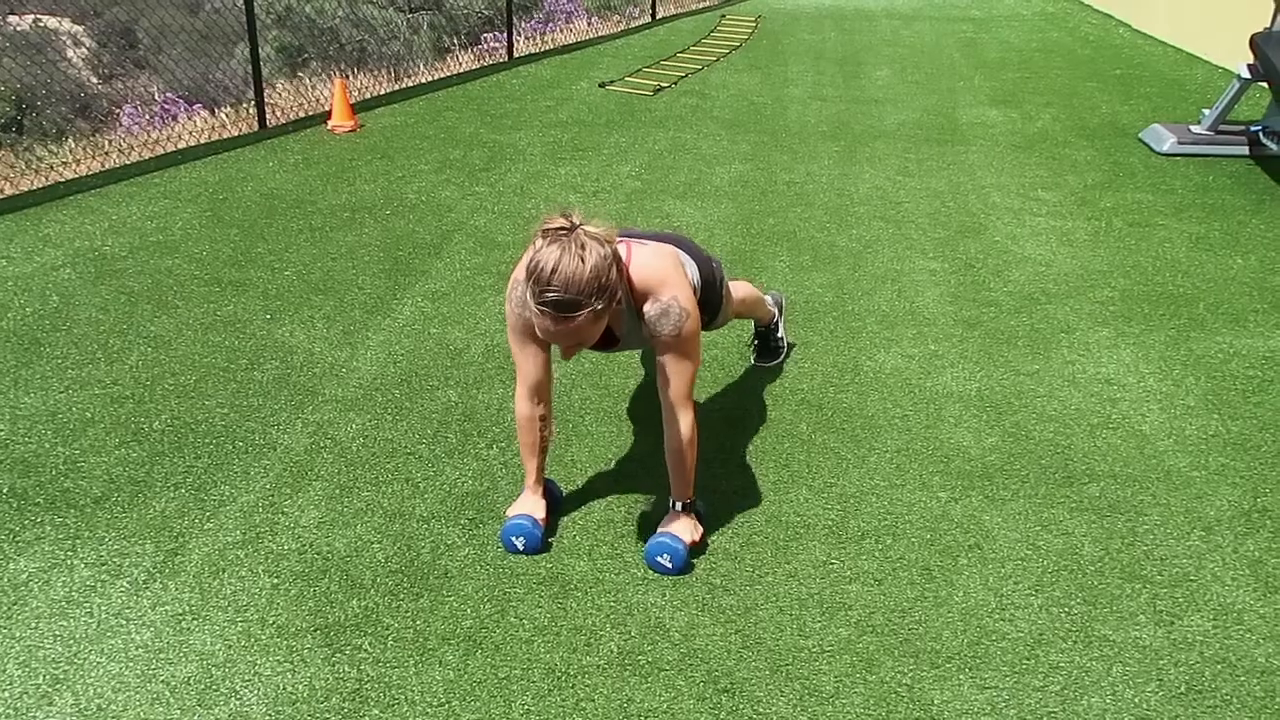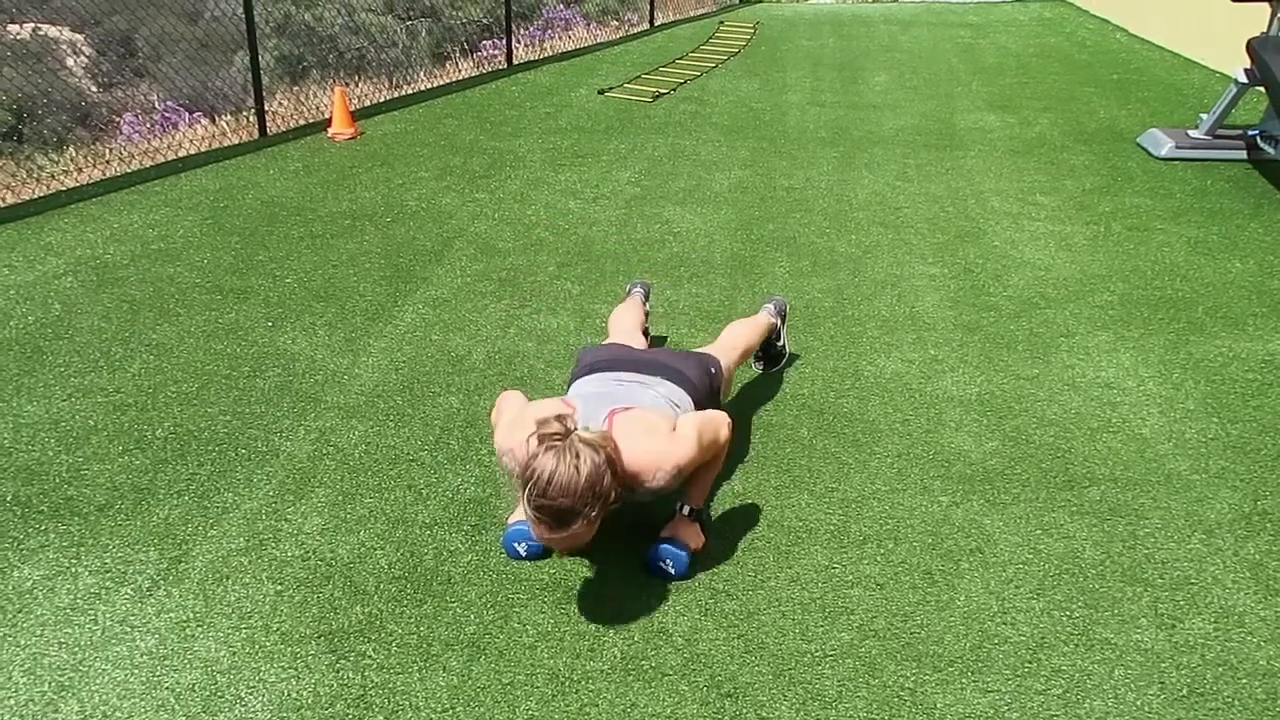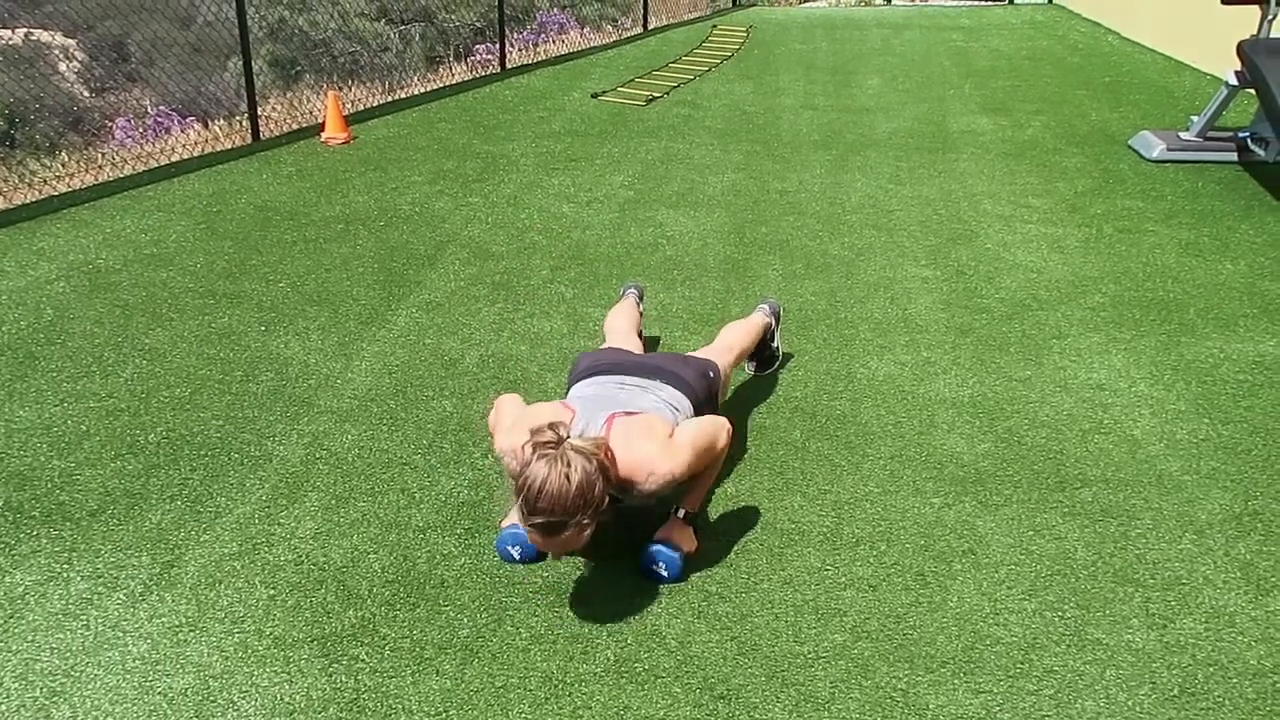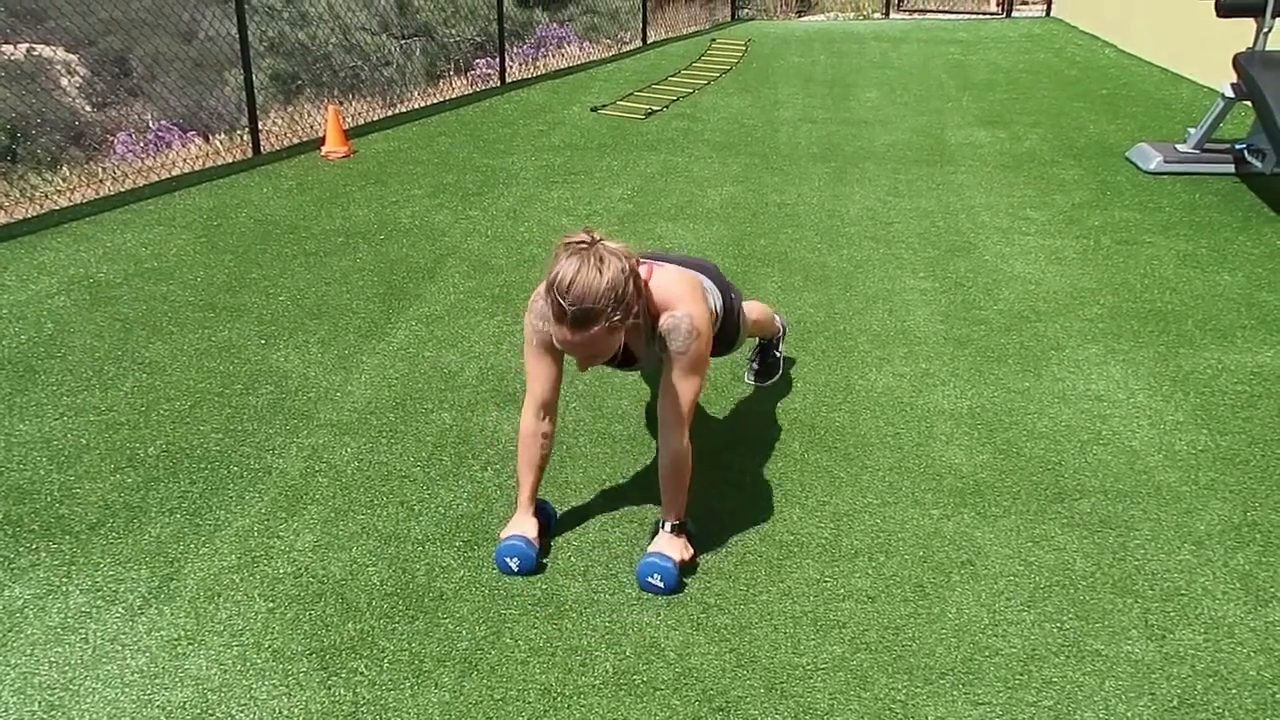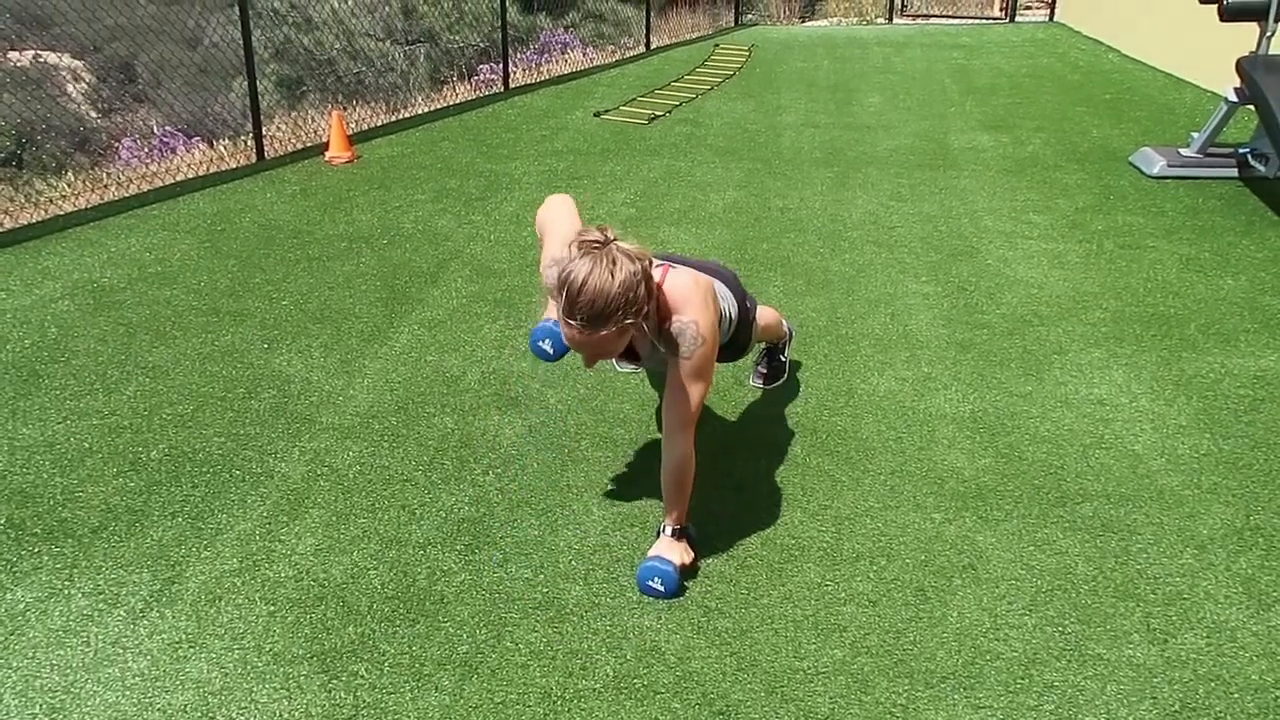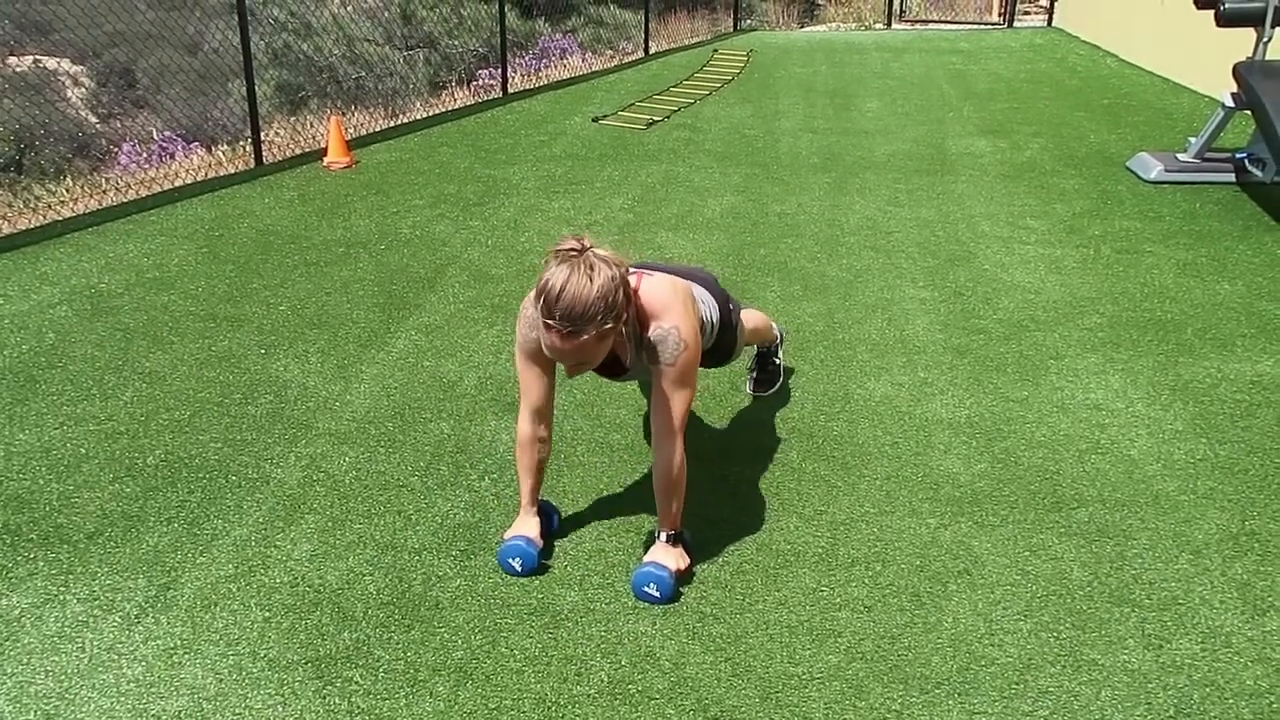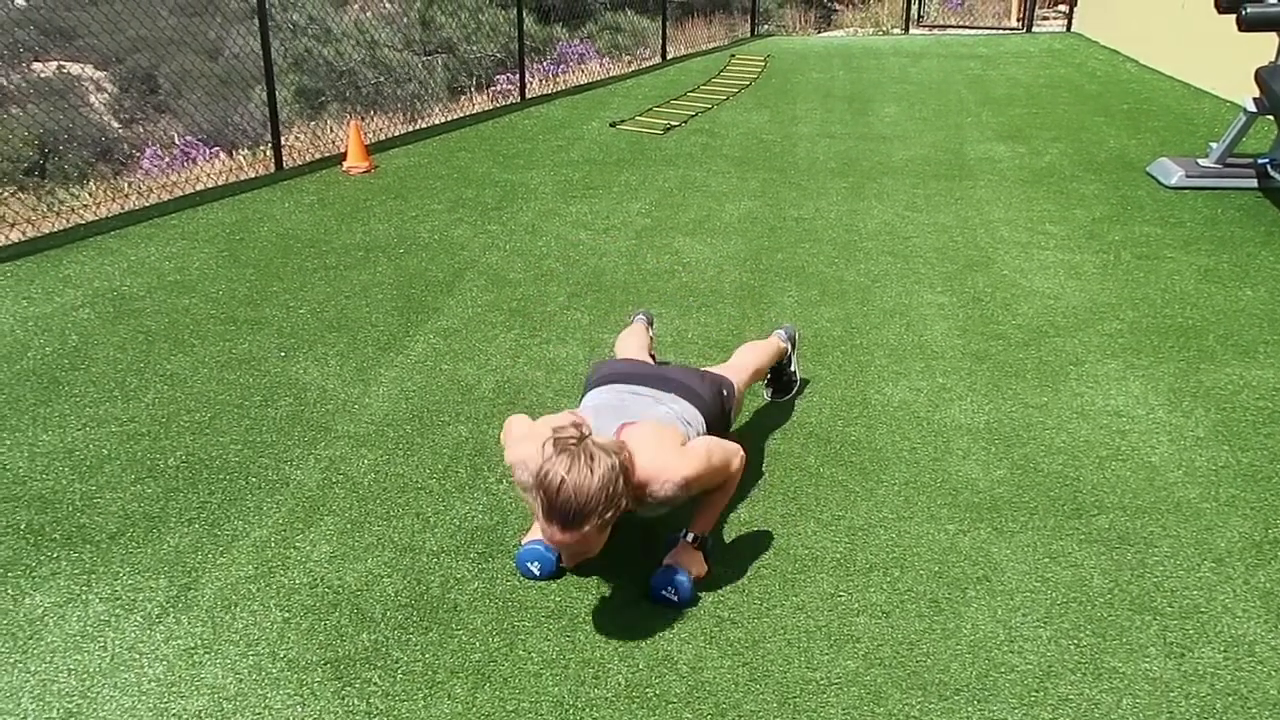
dt=0.7s
person 1, frame 1
left shoulder: (665, 298)
right shoulder: (527, 289)
left elbow: (679, 413)
right elbow: (531, 399)
left wrist: (682, 508)
right wrist: (532, 490)
left hip: (691, 270)
left knee: (732, 301)
left ankle: (769, 311)
person 1, frame 2
left shoulder: (659, 462)
right shoulder: (519, 450)
left elbow: (721, 428)
right elbow: (506, 404)
left wrist: (690, 514)
right wrist: (527, 503)
left hip: (675, 382)
right hip: (598, 368)
left knee: (726, 351)
right knee: (622, 338)
left ankle: (770, 317)
right ankle: (637, 297)
person 1, frame 3
left shoulder: (652, 471)
right shoulder: (518, 449)
left elbow: (722, 433)
right elbow: (502, 406)
left wrist: (683, 518)
right wrist: (521, 506)
left hip: (674, 383)
right hip: (596, 373)
left knee: (722, 351)
left ankle: (764, 317)
right ankle: (632, 298)
person 1, frame 4
left shoulder: (680, 316)
right shoulder: (549, 305)
left elbow: (674, 433)
right elbow: (538, 414)
left wrist: (672, 529)
right wrist: (525, 511)
left hip: (708, 292)
left knee: (743, 321)
left ankle: (773, 329)
person 1, frame 5
left shoulder: (689, 322)
right shoulder: (565, 276)
left elbow: (678, 436)
right elbow: (557, 204)
left wrist: (674, 532)
left hip: (723, 314)
left knee: (754, 323)
left ankle: (777, 334)
person 1, frame 6
left shoulder: (668, 328)
right shoulder: (539, 312)
left elbow: (668, 444)
right elbow: (534, 422)
left wrist: (669, 538)
right wrist: (527, 513)
left hip: (705, 304)
left knee: (742, 328)
left ankle: (770, 337)
person 1, frame 7
left shoulder: (665, 479)
right shoulder: (529, 463)
left elbow: (734, 459)
right elbow: (513, 427)
left wrist: (693, 541)
right wrist: (540, 521)
left hip: (688, 400)
right hip: (612, 385)
left knee: (737, 371)
left ankle: (781, 343)
right ankle: (641, 325)
